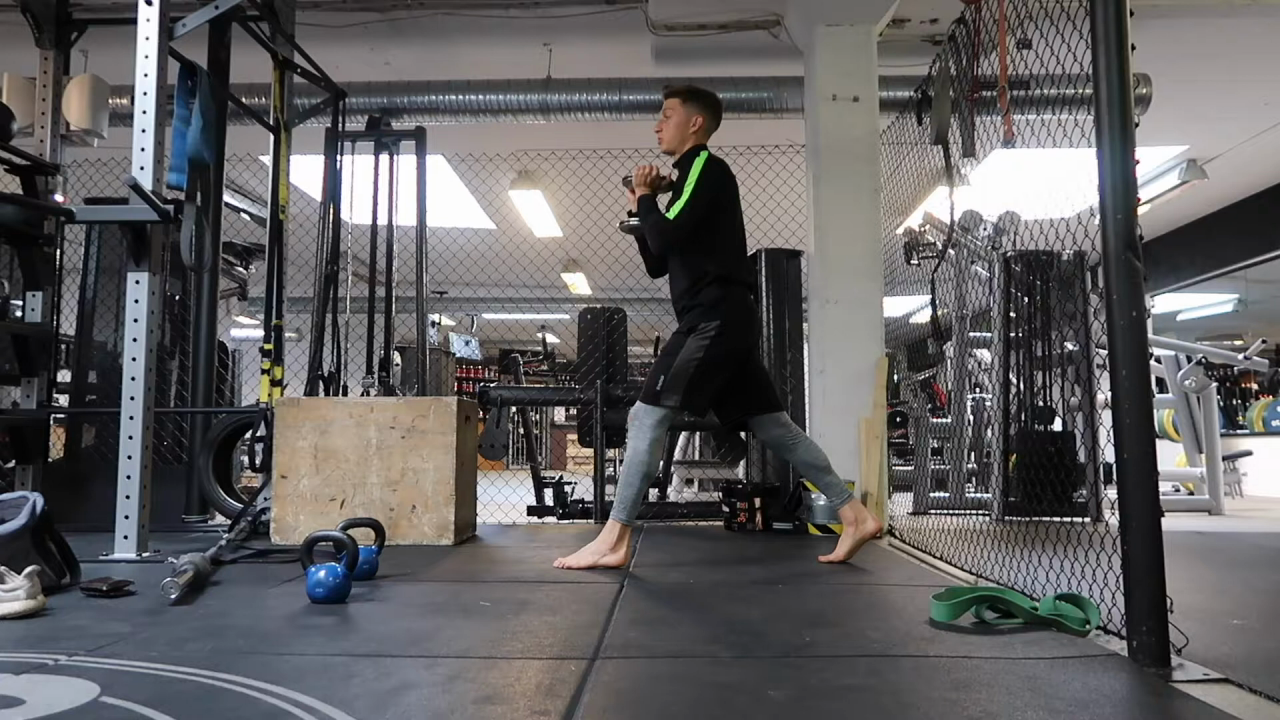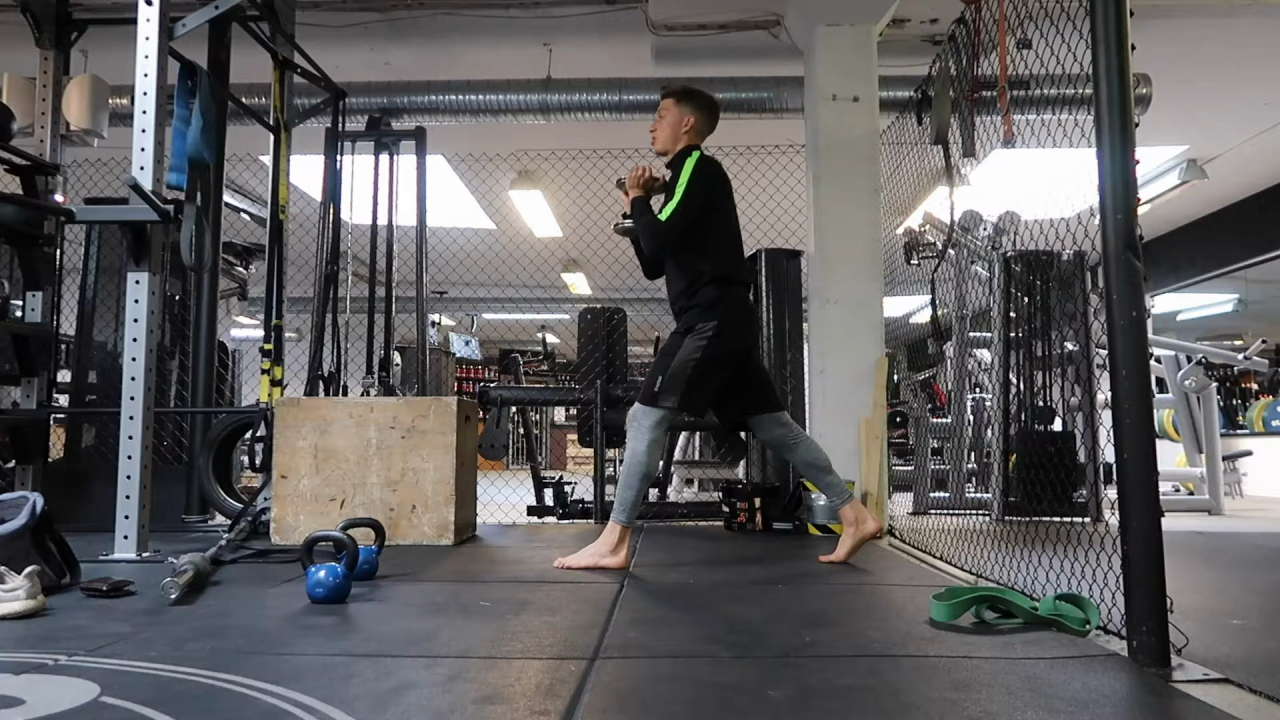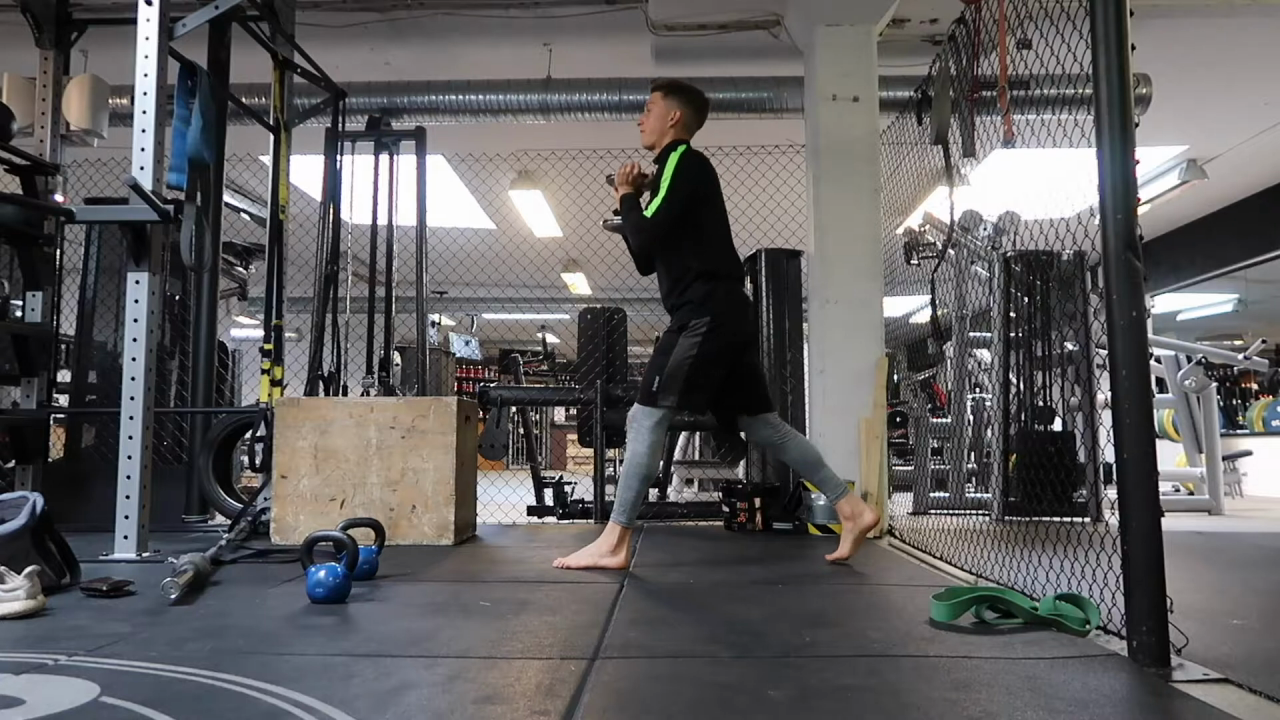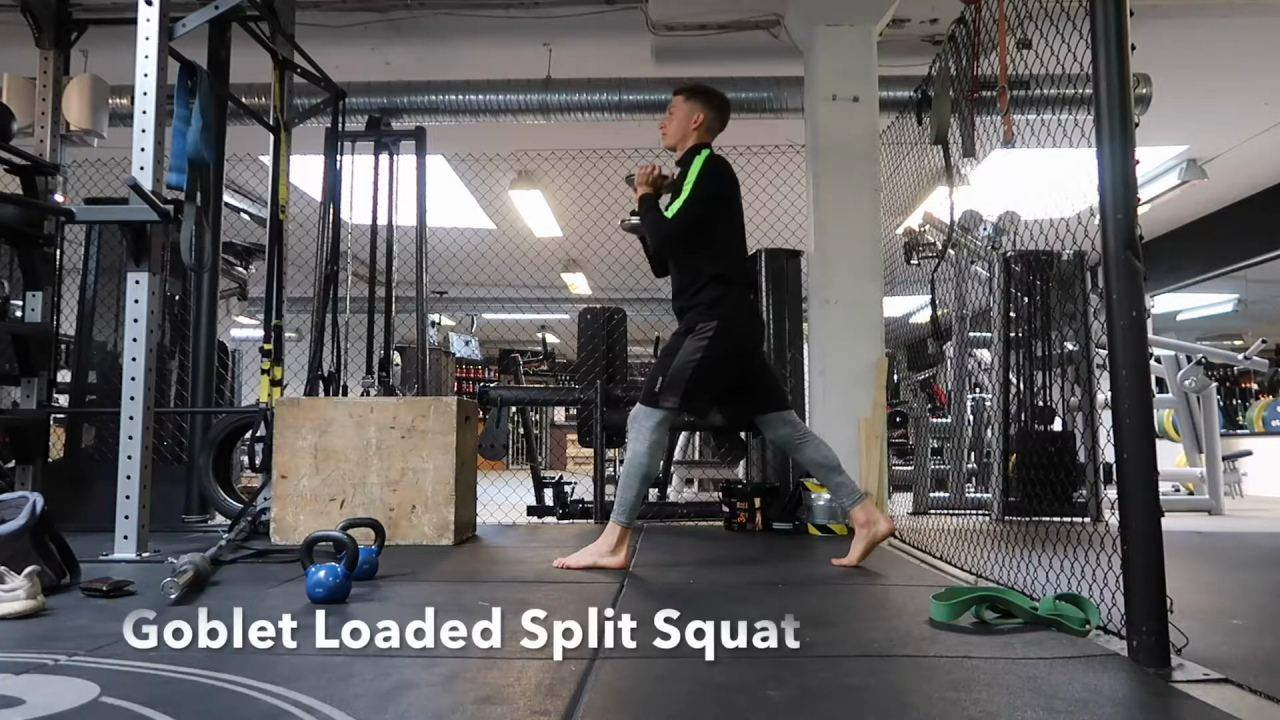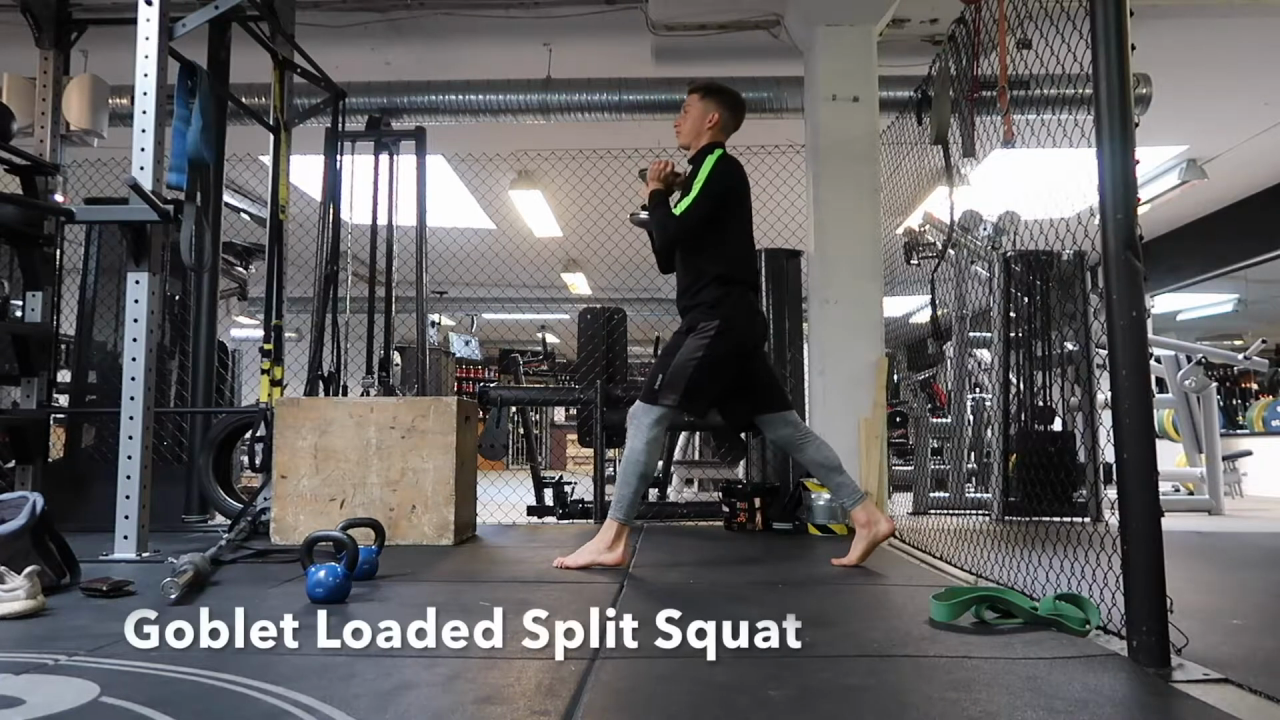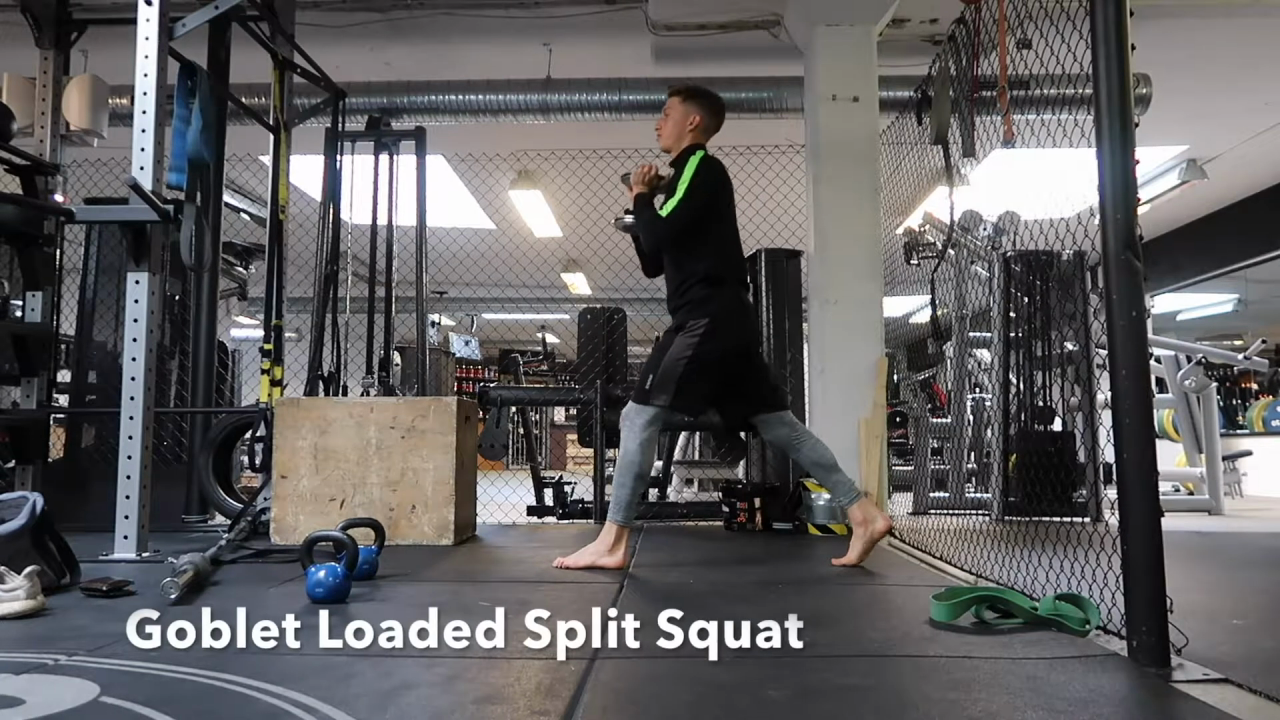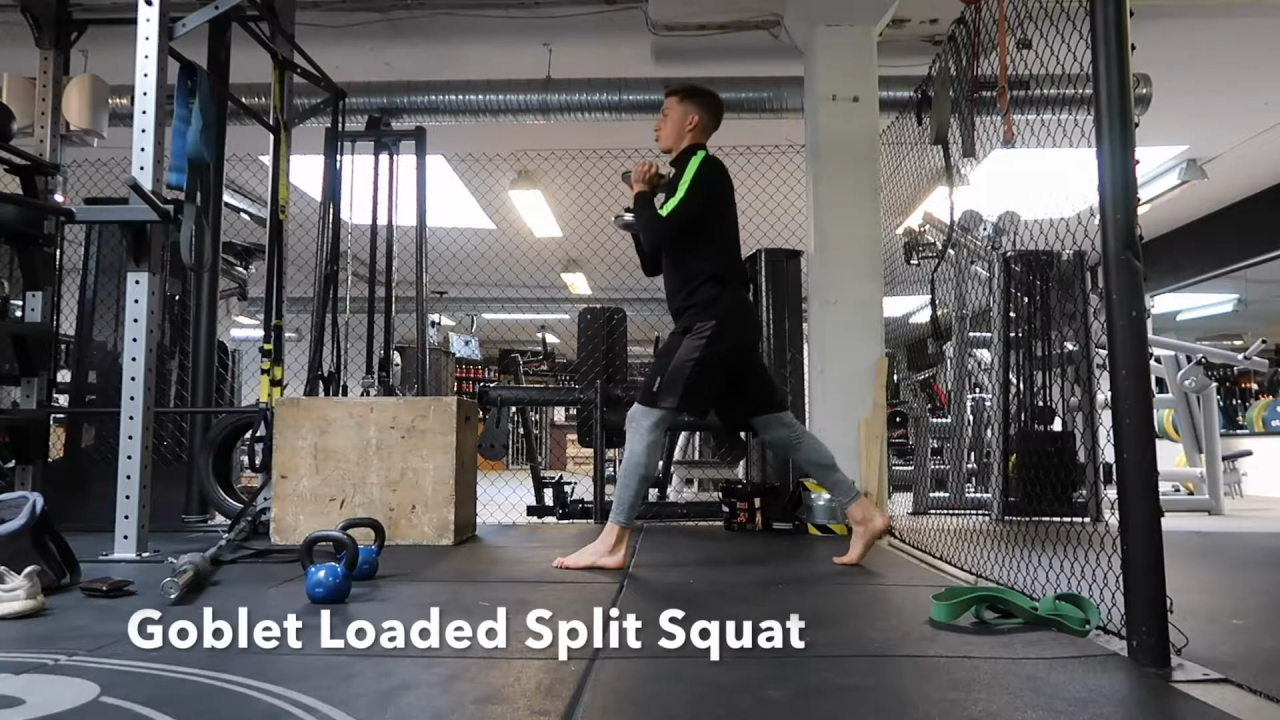
dt=0.3s
person 1, frame 1
left shoulder: (706, 168)
right shoulder: (693, 177)
left elbow: (666, 238)
right elbow: (659, 263)
left wrist: (646, 199)
right wrist: (640, 207)
left hip: (715, 319)
right hip: (723, 321)
left knee: (648, 417)
right knee: (772, 425)
left ankle: (613, 541)
right ankle: (855, 515)
person 1, frame 2
left shoulder: (698, 168)
right shoulder: (688, 177)
left elbow: (659, 240)
right elbow: (654, 265)
left wrist: (639, 199)
right wrist: (637, 210)
left hip: (712, 319)
right hip: (723, 320)
left knee: (646, 417)
right knee: (773, 424)
left ankle: (614, 542)
right ankle: (855, 515)
person 1, frame 3
left shoulder: (683, 162)
right shoulder: (680, 171)
left elbow: (646, 238)
right elbow: (647, 260)
left wrist: (627, 198)
right wrist: (630, 204)
left hip: (706, 314)
right hip: (720, 314)
left knee: (646, 418)
right knee: (762, 424)
left ankle: (614, 543)
right ankle: (851, 509)
person 1, frame 4
left shoulder: (706, 167)
right shoulder: (696, 175)
left elbow: (664, 239)
right elbow: (663, 262)
left wrist: (647, 197)
right wrist: (646, 205)
left hip: (715, 319)
right hip: (729, 320)
left knee: (648, 418)
right knee: (783, 425)
left ankle: (613, 543)
right ankle: (866, 516)
person 1, frame 5
left shoulder: (718, 167)
right shoulder: (708, 175)
left elbow: (671, 235)
right elbow: (669, 258)
left wrist: (658, 194)
right wrist: (659, 200)
left hip: (718, 319)
right hip: (732, 320)
left knee: (647, 416)
right knee: (784, 425)
left ankle: (611, 541)
right ankle: (867, 517)
person 1, frame 6
left shoulder: (700, 168)
right shoulder: (689, 178)
left elbow: (658, 237)
right elbow: (653, 263)
left wrist: (643, 197)
right wrist: (642, 205)
left hip: (708, 319)
right hip: (723, 320)
left knee: (639, 417)
right knee: (780, 424)
left ankle: (612, 543)
right ankle: (864, 514)
person 1, frame 7
left shoulder: (702, 169)
right shoulder: (690, 177)
left elbow: (659, 235)
right elbow: (654, 262)
left wrist: (642, 196)
right wrist: (642, 202)
left hip: (713, 320)
right hip: (725, 320)
left knee: (646, 419)
right knee: (779, 426)
left ankle: (612, 544)
right ankle: (864, 513)
